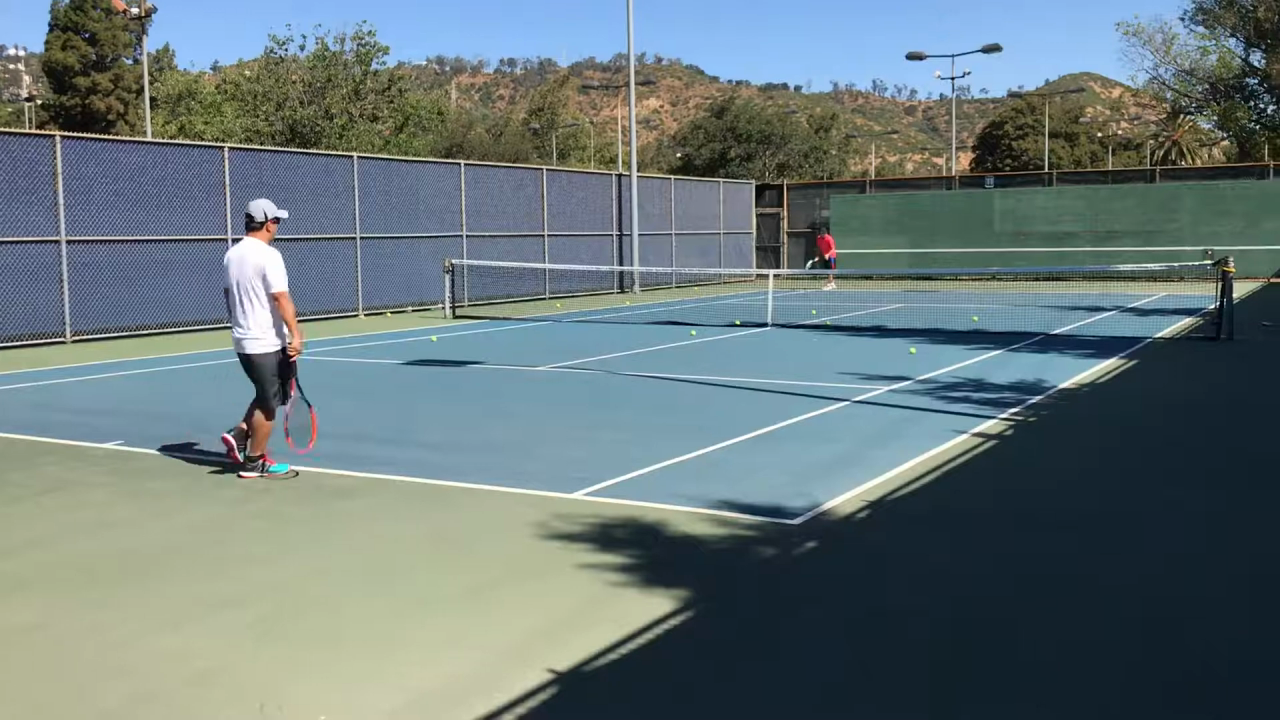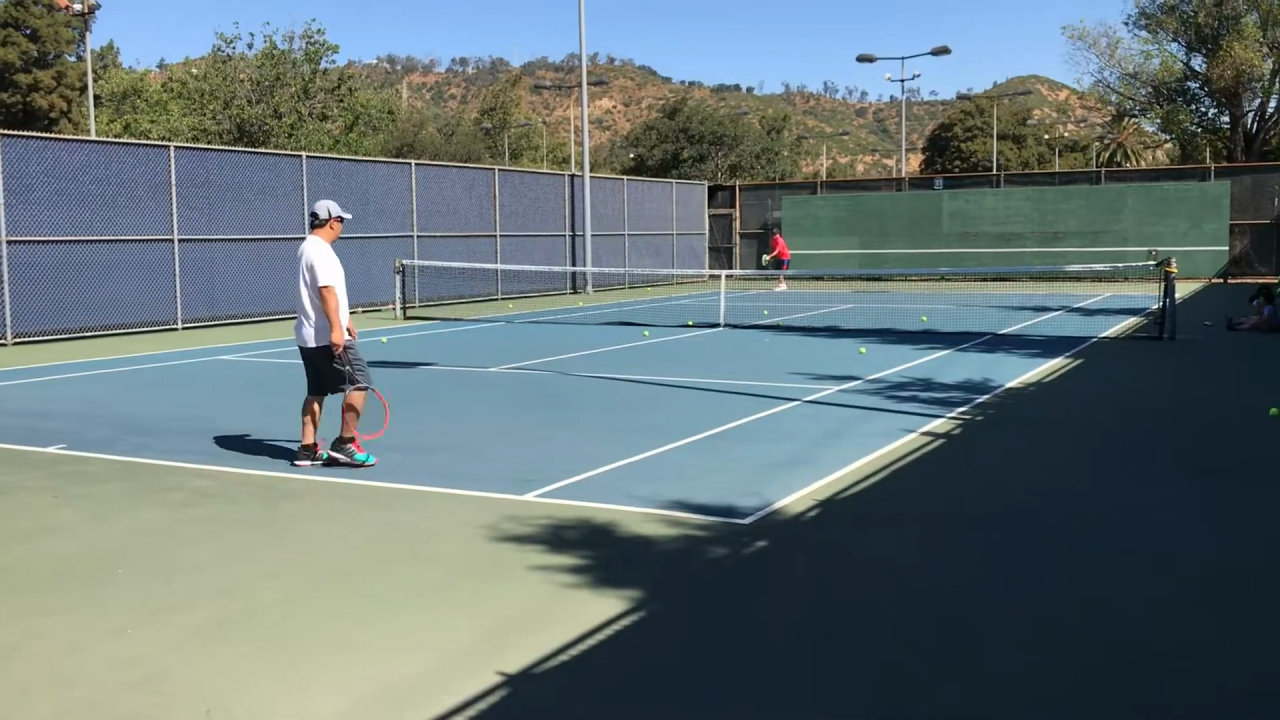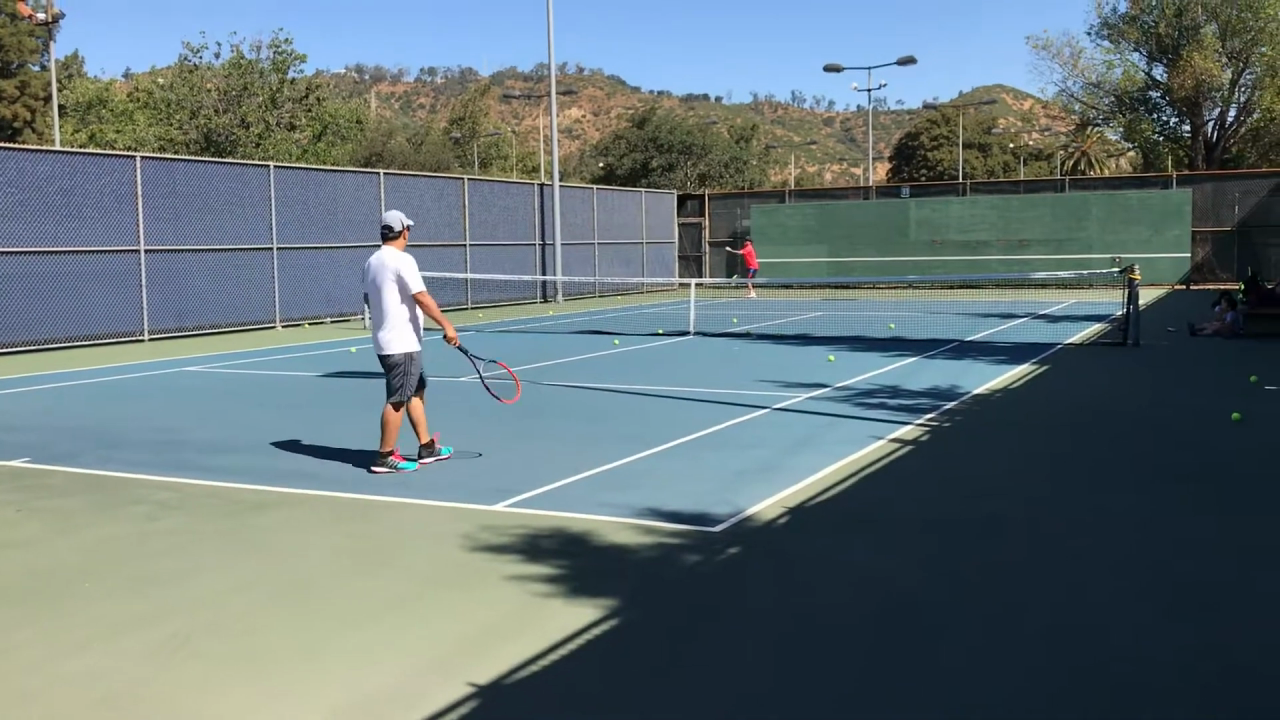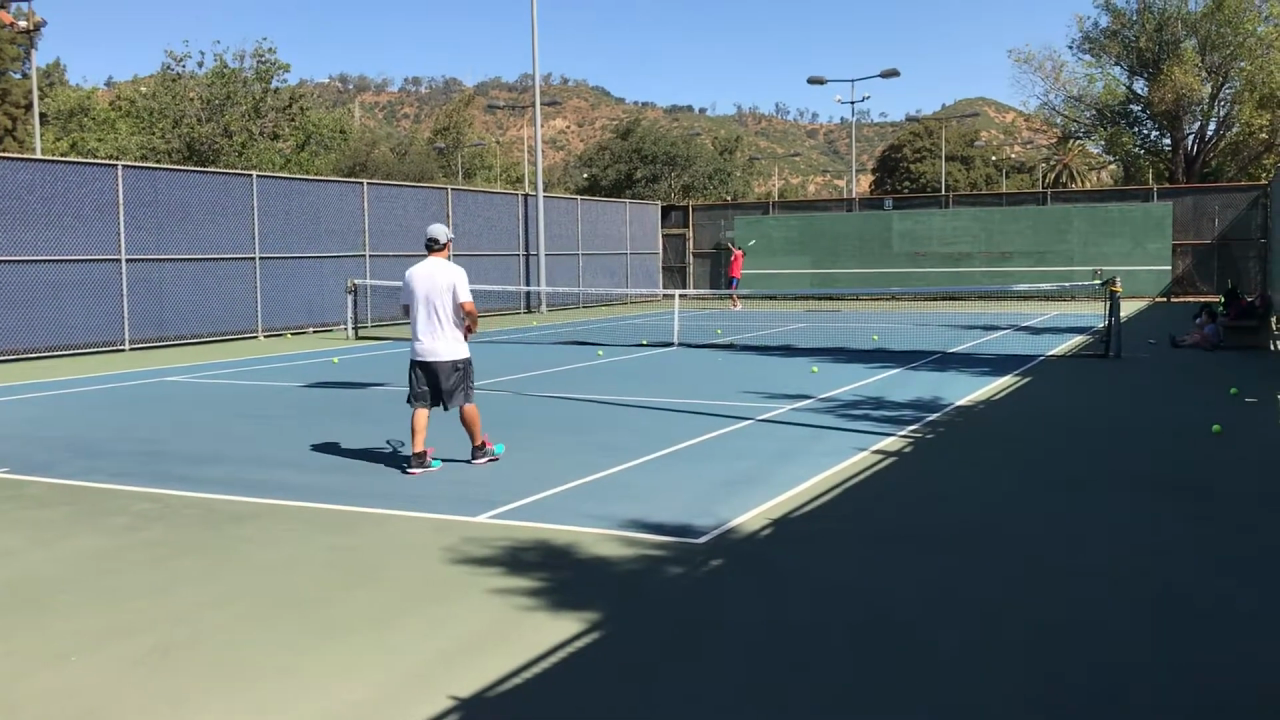
dt=0.7s
person 1, frame 1
left shoulder: (232, 254)
right shoulder: (268, 255)
right elbow: (281, 298)
right wrist: (295, 334)
left hip: (246, 340)
right hip: (268, 343)
left knee: (268, 394)
right knee: (271, 402)
left ankle: (238, 436)
right ankle: (255, 461)
person 1, frame 2
left shoulder: (308, 247)
right shoulder: (321, 251)
right elbow: (328, 292)
left wrist: (343, 323)
right wrist: (336, 328)
left hip: (309, 336)
right hip: (326, 337)
left knee: (316, 392)
right knee: (358, 384)
left ankle: (308, 449)
right ankle: (345, 443)
person 1, frame 3
left shoulder: (372, 262)
right shoulder: (402, 260)
left elbow: (369, 298)
right elbow: (421, 297)
right wrist: (446, 325)
left hip: (385, 341)
right hip: (401, 344)
left knee: (416, 392)
right knee: (398, 399)
left ankle: (426, 447)
right ankle: (385, 457)
person 1, frame 4
left shoulder: (411, 273)
right shoulder: (454, 271)
left elbow: (406, 310)
right elbow: (467, 308)
right wrist: (472, 324)
left hip: (421, 351)
right hip: (452, 351)
left knee: (421, 404)
right knee: (465, 401)
left ankle: (418, 457)
right ankle: (480, 448)
